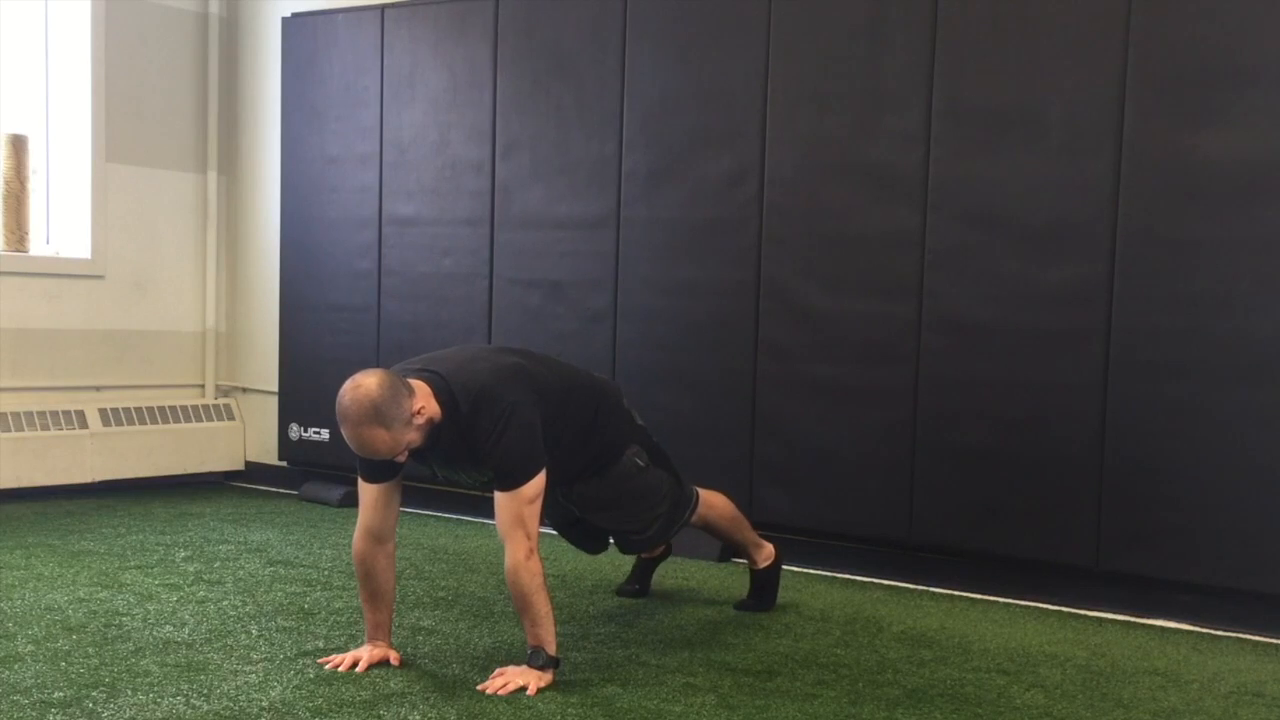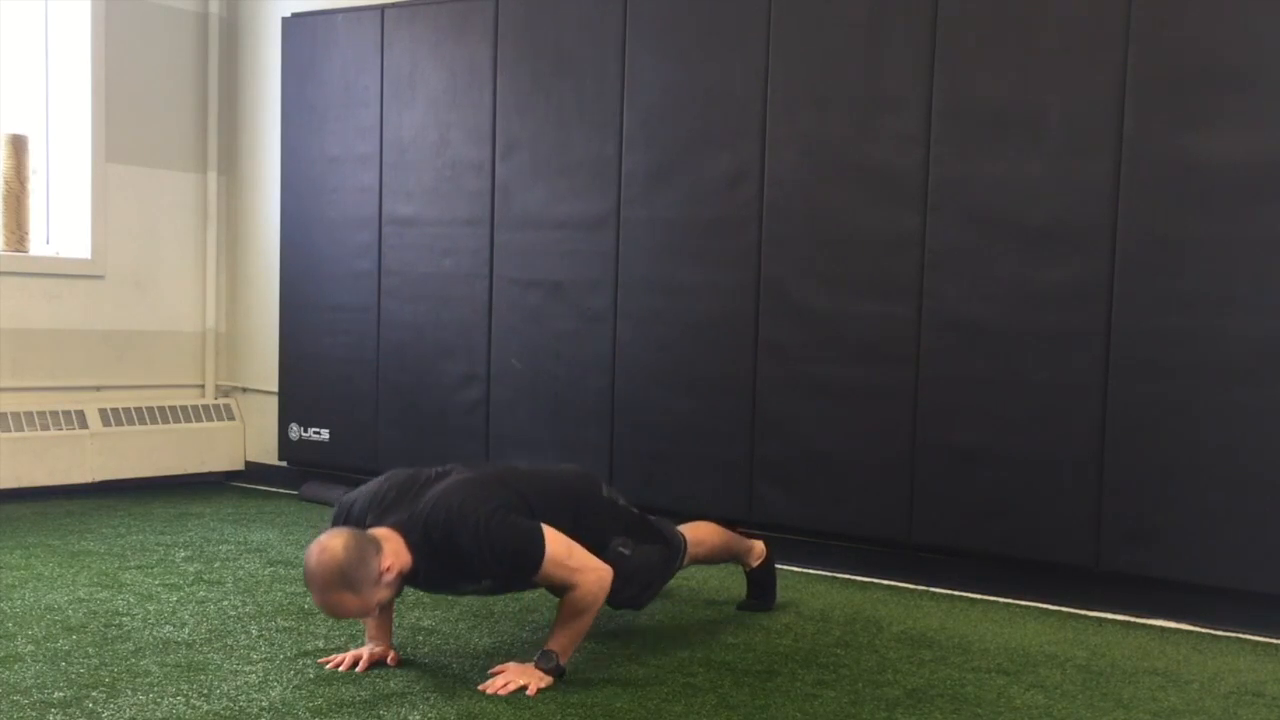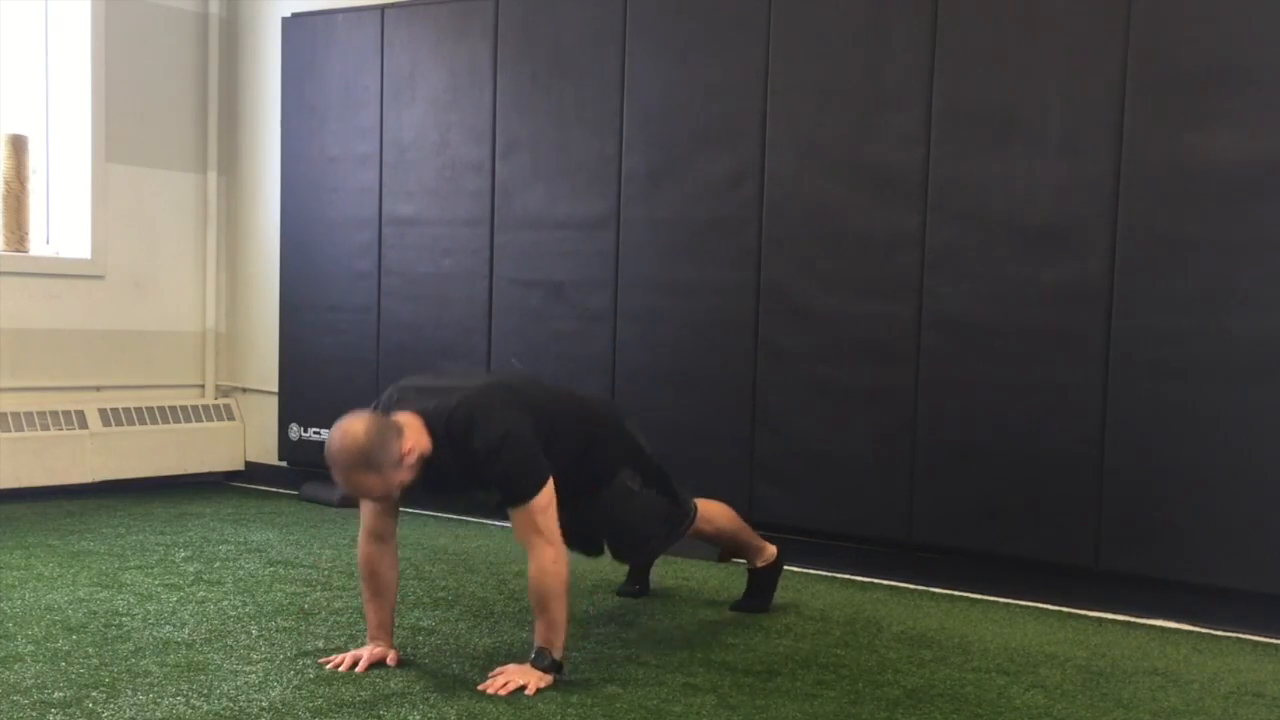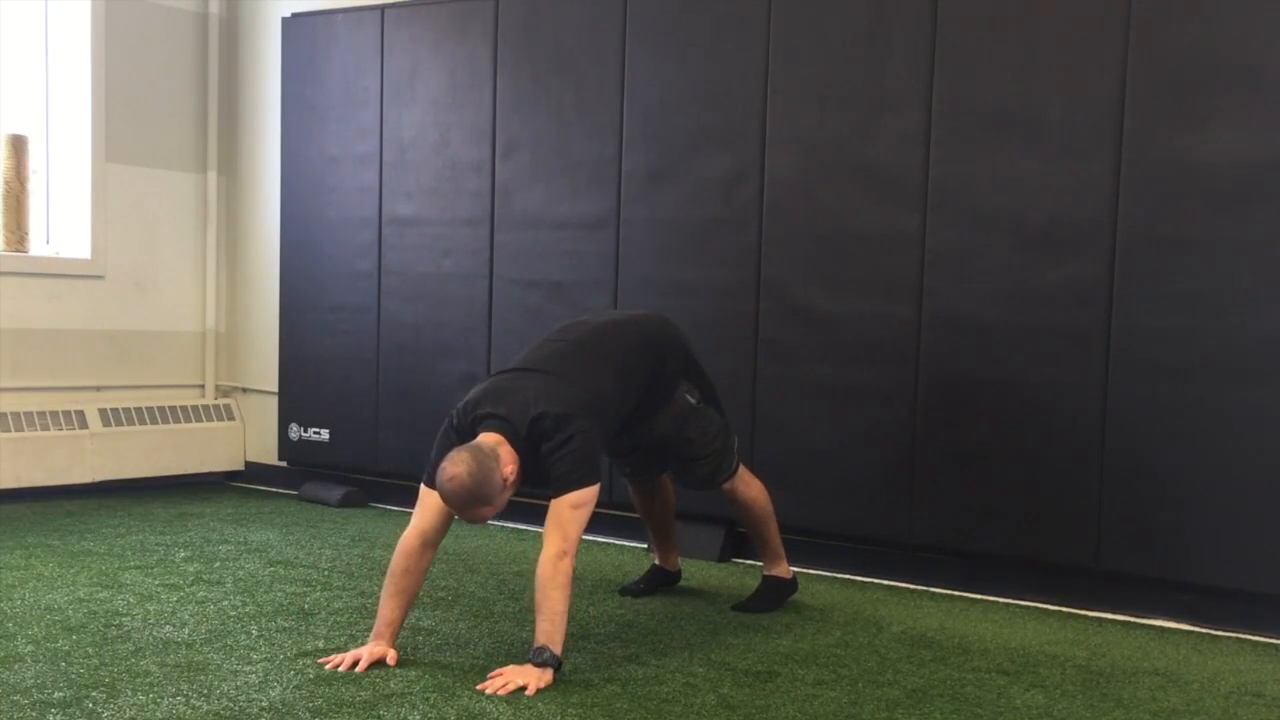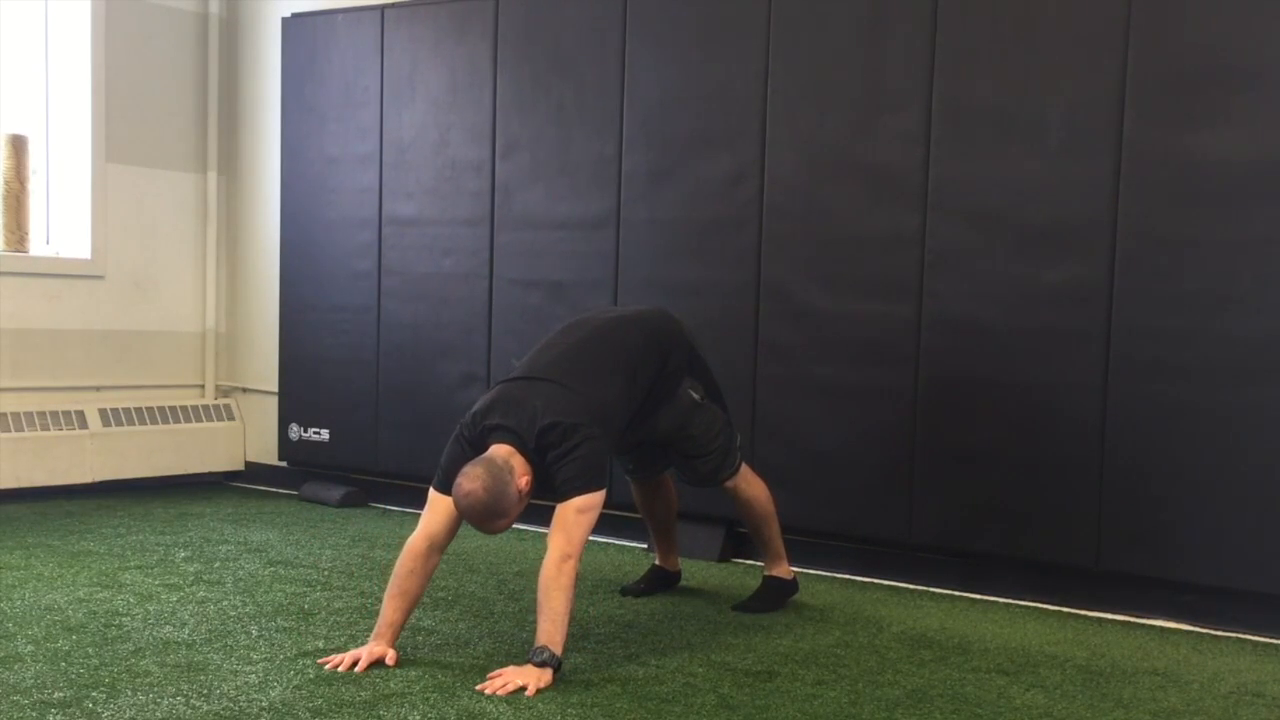
dt=1s
person 1, frame 1
left shoulder: (495, 408)
right shoulder: (380, 412)
left elbow: (520, 548)
right elbow: (373, 536)
left wrist: (541, 662)
right wrist: (377, 641)
left hip: (598, 434)
right hip: (546, 457)
left knee: (679, 509)
right knee: (592, 538)
left ankle: (761, 558)
right ankle: (651, 553)
person 1, frame 2
left shoulder: (468, 532)
right shoulder: (355, 520)
left elbow: (594, 576)
left wrist: (547, 664)
right wrist: (377, 638)
left hip: (580, 515)
right hip: (535, 511)
left knee: (673, 551)
left ankle: (753, 554)
right ankle: (640, 531)
person 1, frame 3
left shoulder: (494, 436)
right shoulder: (379, 433)
left elbow: (547, 551)
right elbow: (376, 541)
left wrist: (545, 662)
right wrist: (379, 640)
left hip: (593, 450)
right hip: (550, 465)
left knee: (675, 521)
right knee: (605, 538)
left ankle: (763, 559)
right ankle: (641, 559)
person 1, frame 4
left shoulder: (565, 434)
right shoulder: (460, 433)
left elbow: (558, 551)
right elbow: (420, 538)
left wrist: (542, 662)
right wrist: (381, 638)
left hip: (658, 360)
right hip: (598, 347)
left knee: (722, 474)
right knee: (644, 474)
left ankle: (778, 572)
right ankle: (667, 565)
person 1, frame 5
left shoulder: (573, 441)
right shoulder: (472, 438)
left elbow: (562, 555)
right elbow: (426, 541)
left wrist: (542, 663)
right wrist: (381, 638)
left hip: (661, 355)
right hip: (601, 338)
left knee: (725, 472)
right knee: (647, 472)
left ankle: (779, 572)
right ankle: (667, 566)
